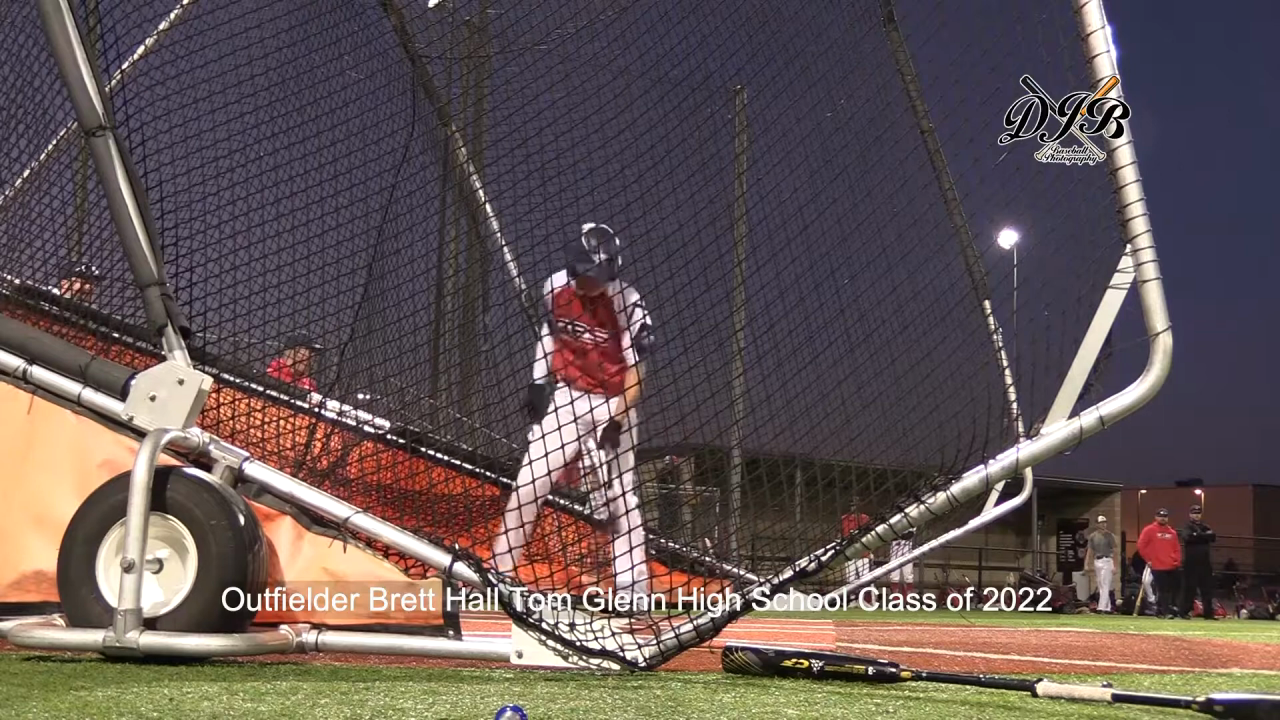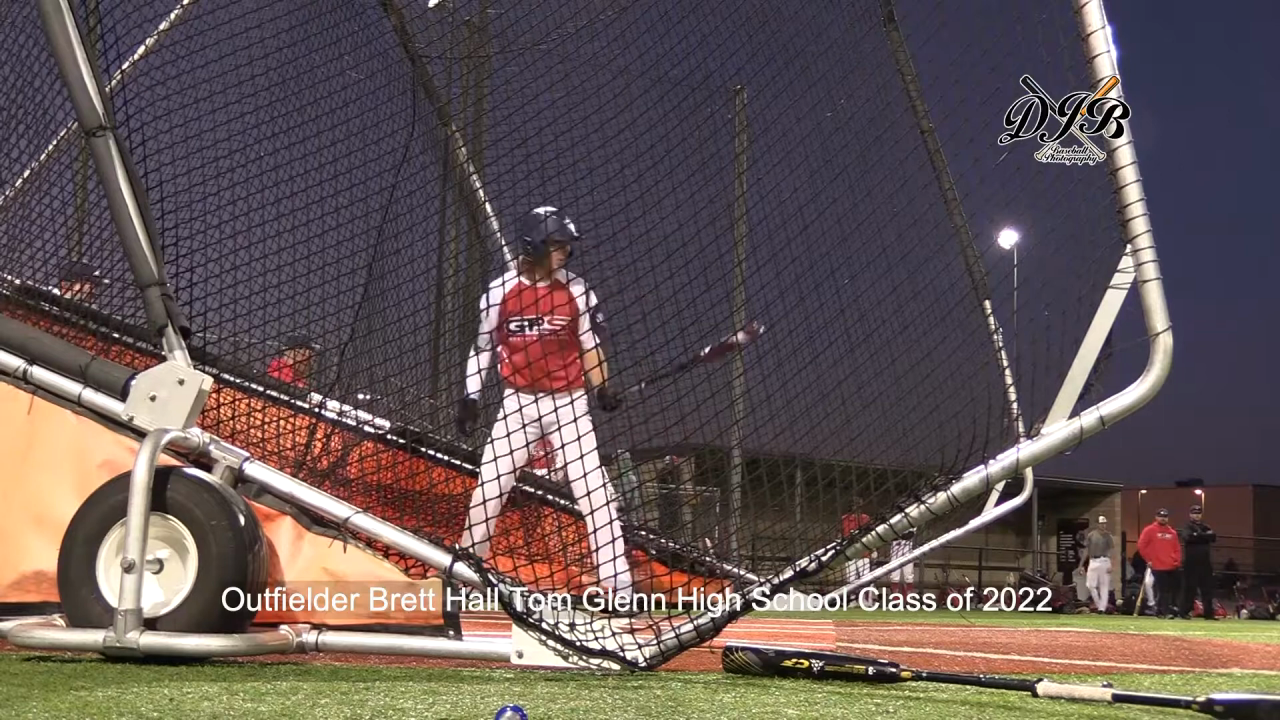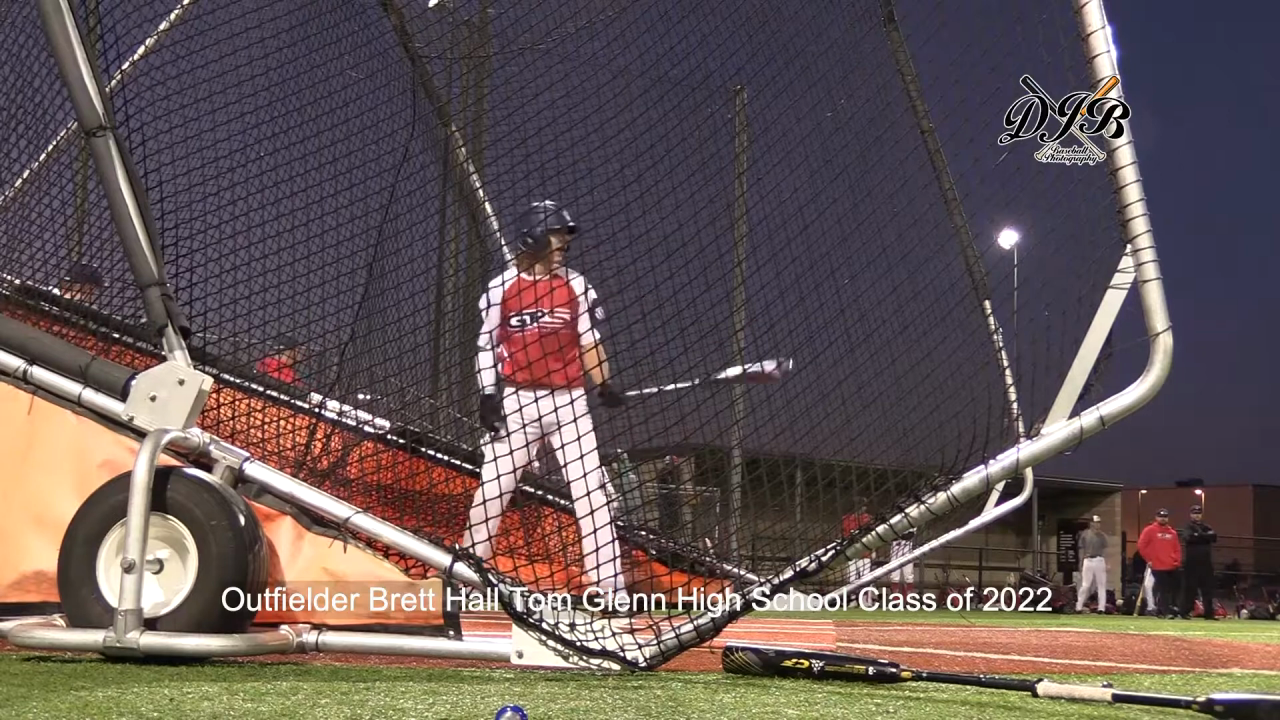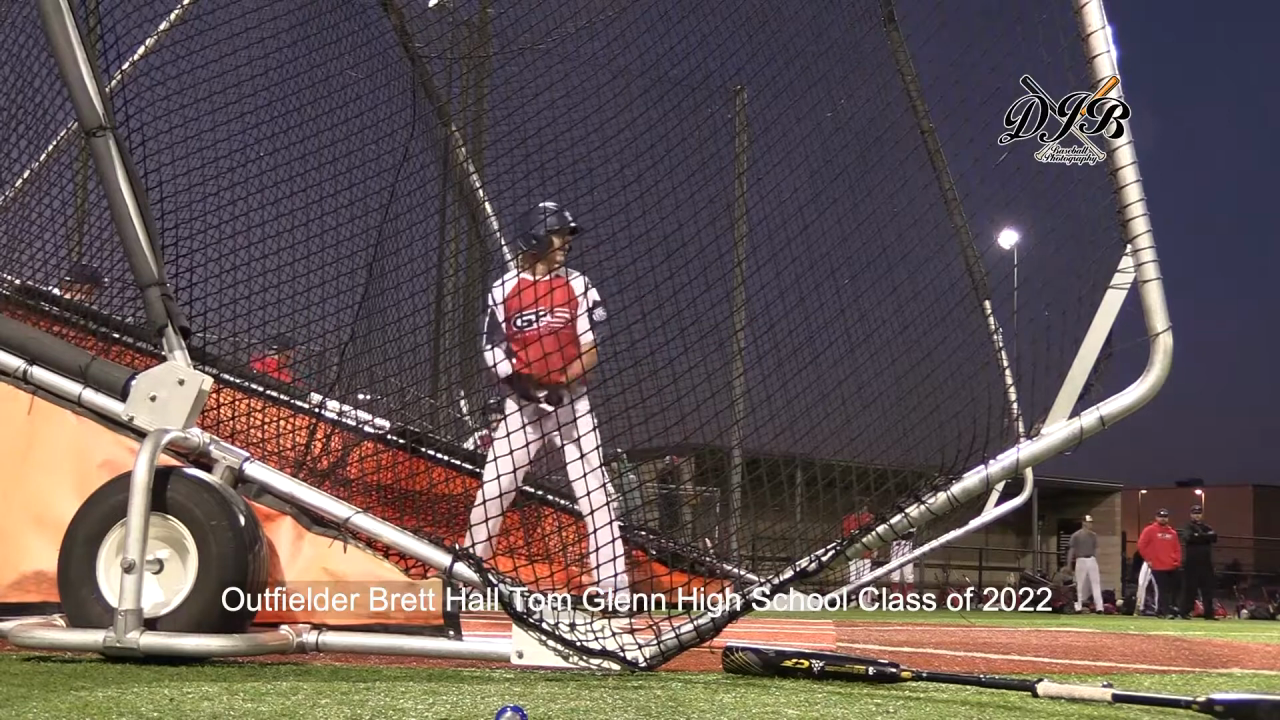
dt=0.3s
person 1, frame 1
left shoulder: (628, 304)
right shoulder: (555, 288)
left elbow: (635, 371)
left wrist: (618, 420)
right wrist: (539, 381)
left hip: (612, 405)
right hip: (567, 398)
left knee: (619, 494)
right knee: (529, 481)
left ankle: (631, 586)
right ankle: (501, 569)
person 1, frame 2
left shoulder: (576, 290)
right shoulder: (501, 290)
left elbow: (589, 345)
right elbow: (483, 345)
left wrist: (602, 387)
right wrist: (471, 397)
left hip: (567, 402)
right hip: (518, 403)
left knee: (593, 489)
right knee: (489, 489)
left ankle: (618, 583)
person 1, frame 3
left shoulder: (576, 285)
right shoulder: (502, 287)
left elbow: (589, 343)
right elbow: (486, 345)
left wrist: (605, 385)
right wrist: (488, 396)
left hip: (568, 400)
right hip: (519, 400)
left knee: (590, 490)
right knee: (492, 489)
left ankle: (610, 585)
person 1, frame 4
left shoulder: (578, 286)
right shoulder: (506, 288)
left elbow: (589, 347)
right elbow: (494, 351)
left wrist: (568, 379)
right wrist: (514, 377)
left hip: (571, 401)
right hip: (522, 403)
left knee: (594, 490)
right knee: (493, 489)
left ankle: (614, 585)
